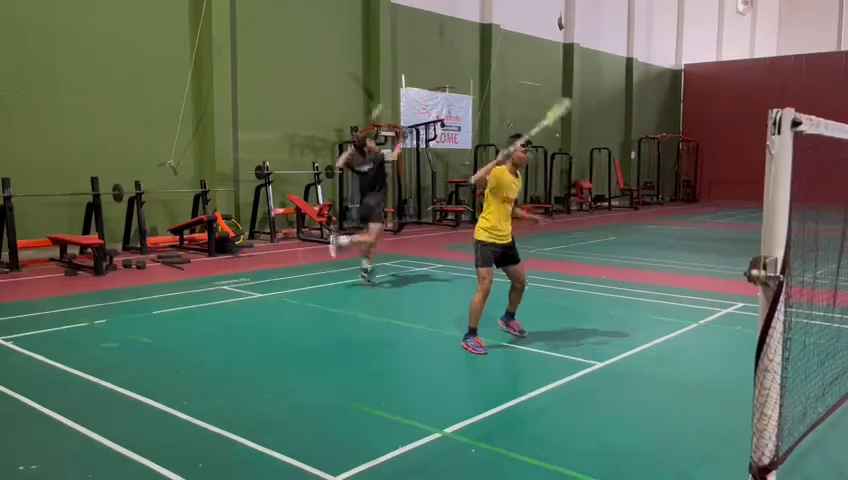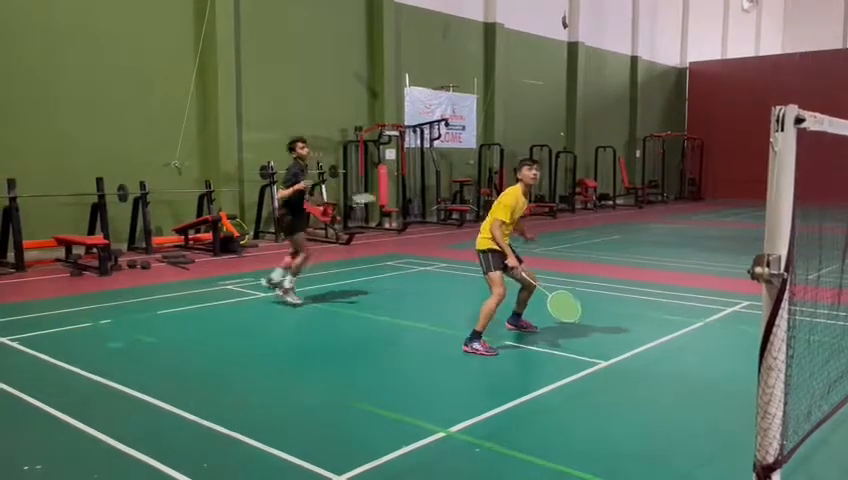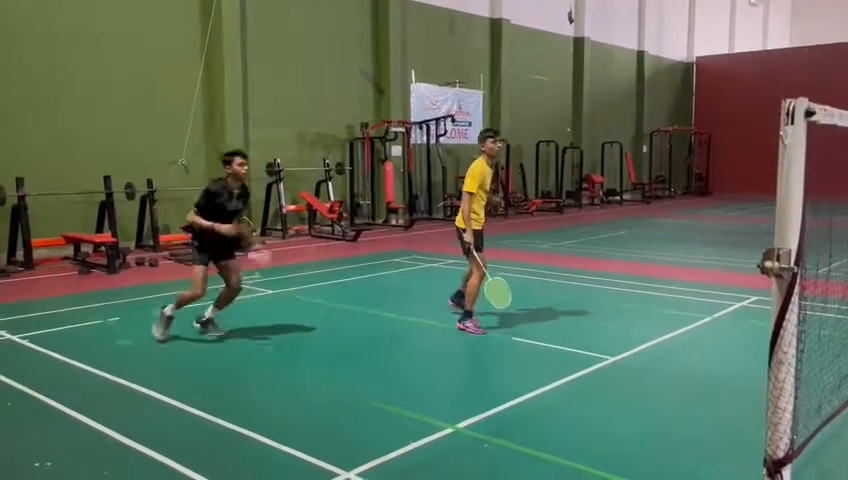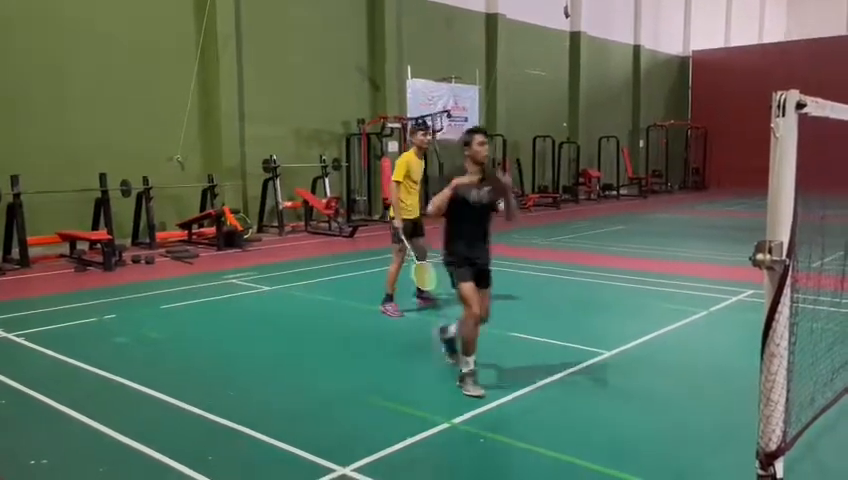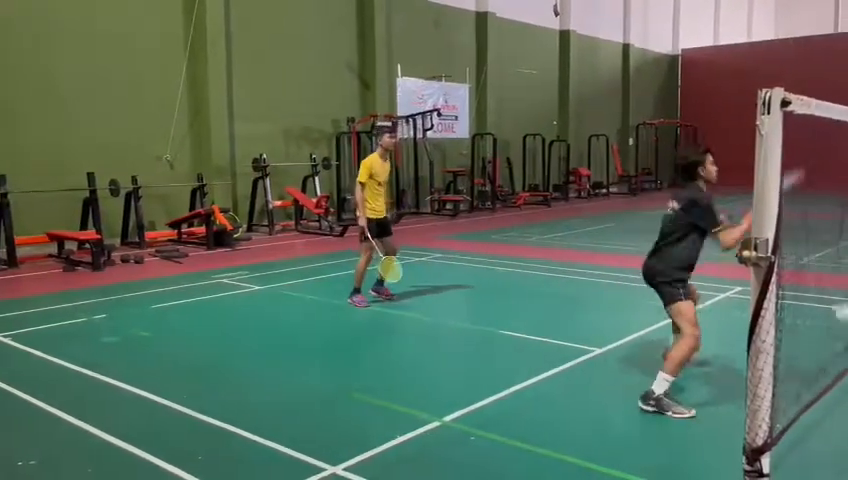
dt=1s
person 1, frame 1
left shoulder: (357, 163)
right shoulder: (376, 157)
left elbow: (339, 164)
right elbow: (393, 158)
left wrist: (350, 151)
right wrist: (399, 145)
left hip: (365, 205)
right hip: (375, 205)
left knee: (369, 238)
right knee: (371, 239)
left ankle: (366, 269)
right ankle: (340, 240)
person 1, frame 2
left shoulder: (302, 168)
right shoulder: (293, 170)
right elbow: (280, 195)
right wrist: (297, 187)
left hip: (296, 215)
right hip: (290, 216)
left knee: (296, 252)
right knee: (304, 253)
left ankle: (274, 279)
right ankle: (287, 286)
person 1, frame 3
left shoulder: (244, 193)
right shoulder: (213, 190)
right elbow: (191, 217)
left wrist: (245, 234)
right wrist: (216, 227)
left hip: (224, 243)
right hip: (203, 243)
left knee: (235, 285)
right knee: (198, 292)
left ankle: (207, 319)
right ankle: (167, 314)
person 1, frame 4
left shoulder: (492, 183)
right shoulder: (457, 181)
left elbow: (511, 216)
right elbow: (432, 211)
left wrist: (507, 190)
right wrist: (454, 185)
left hip: (480, 257)
right hip: (458, 258)
left knee: (482, 315)
right knee: (473, 312)
left ankle: (449, 332)
right ankle: (466, 372)
person 1, frame 5
left shoulder: (687, 195)
right shoulder: (699, 200)
right elbow: (727, 242)
left wrist: (717, 223)
right wrist: (747, 222)
left hip: (661, 267)
right hip: (667, 271)
left knee: (692, 301)
right knee: (692, 335)
left ankle: (676, 353)
right ankle: (655, 395)
person 2, frame 1
left shoulder: (518, 178)
right shoulder: (498, 173)
right elbow: (474, 180)
left wrist: (530, 217)
right wrist: (497, 162)
left hip: (506, 239)
right hip: (486, 238)
left knee: (520, 282)
right knee: (485, 287)
left ankle: (508, 318)
right ankle: (470, 336)
person 2, frame 2
left shoulder: (524, 197)
right shoulder: (511, 195)
right elbow: (495, 228)
left wrist: (524, 234)
right wrist: (510, 256)
left hip: (503, 246)
right hip: (488, 246)
left knee: (530, 281)
right knee: (499, 293)
left ankle: (515, 319)
right ankle: (473, 340)
person 2, frame 3
left shoulder: (489, 168)
right shoulder: (478, 169)
right elbow: (465, 201)
right wrist: (468, 232)
left hip: (477, 225)
right hip: (468, 227)
left knee: (477, 268)
right knee: (479, 271)
left ankle: (459, 297)
right ankle: (466, 318)
person 2, frame 4
left shoulder: (421, 160)
right shoulder: (405, 159)
right elbow: (393, 188)
right wrist: (397, 217)
left hip: (415, 215)
right hip: (401, 216)
left knee: (422, 253)
right knee: (398, 259)
left ankle: (421, 292)
right ankle: (387, 301)
person 2, frame 5
left shoulder: (387, 163)
right shoulder: (369, 162)
right elbow: (359, 190)
right wrist: (362, 216)
left hip: (382, 215)
right hip: (368, 216)
left knee: (391, 251)
right knee: (367, 254)
left ankle: (379, 286)
right ankle: (355, 293)
